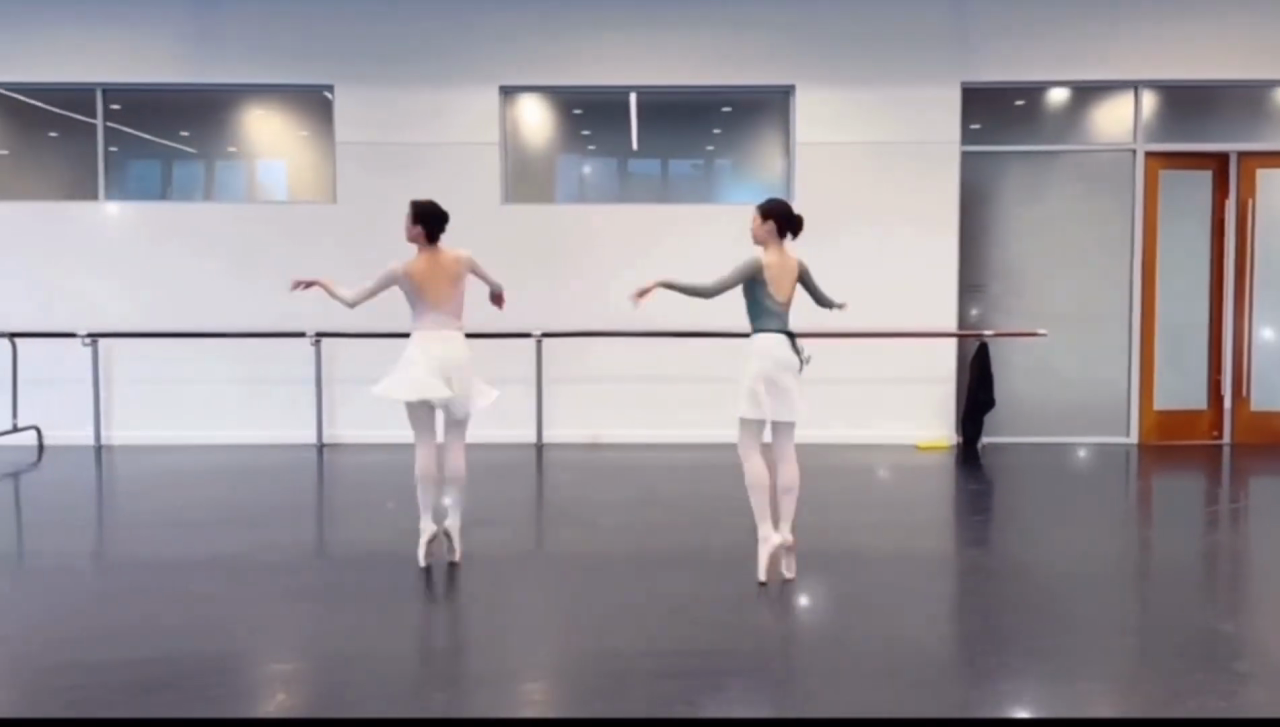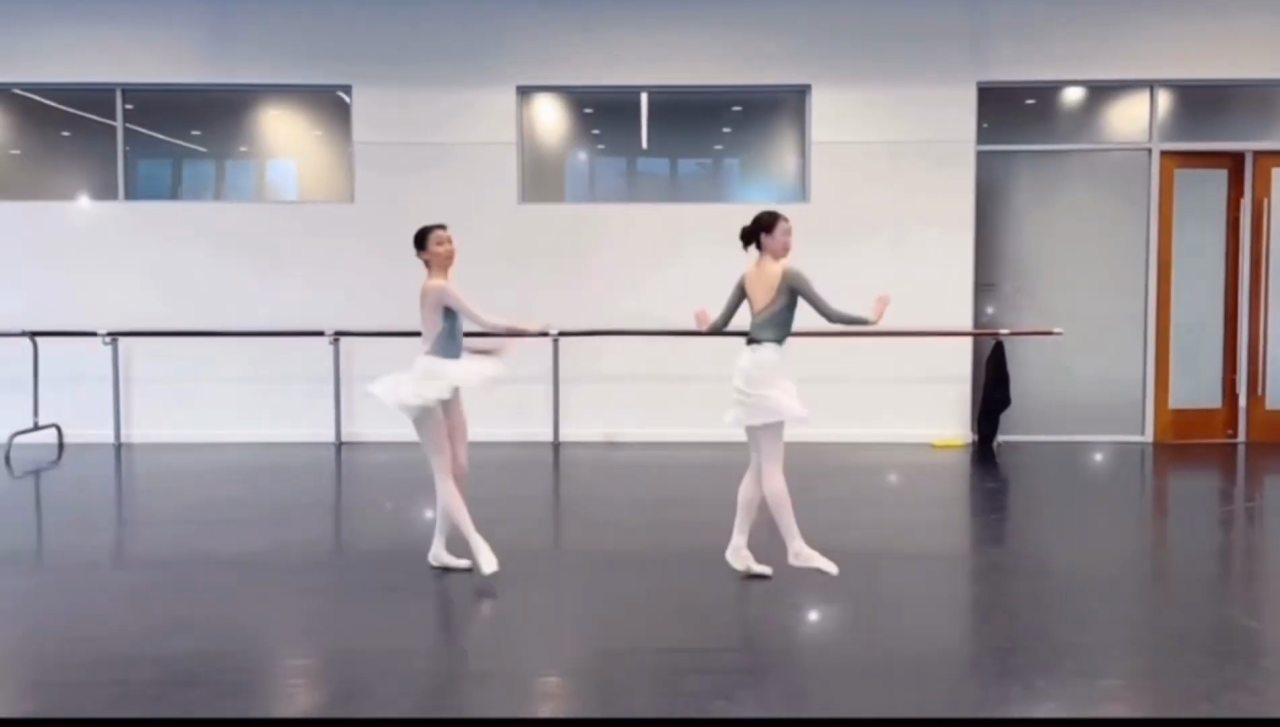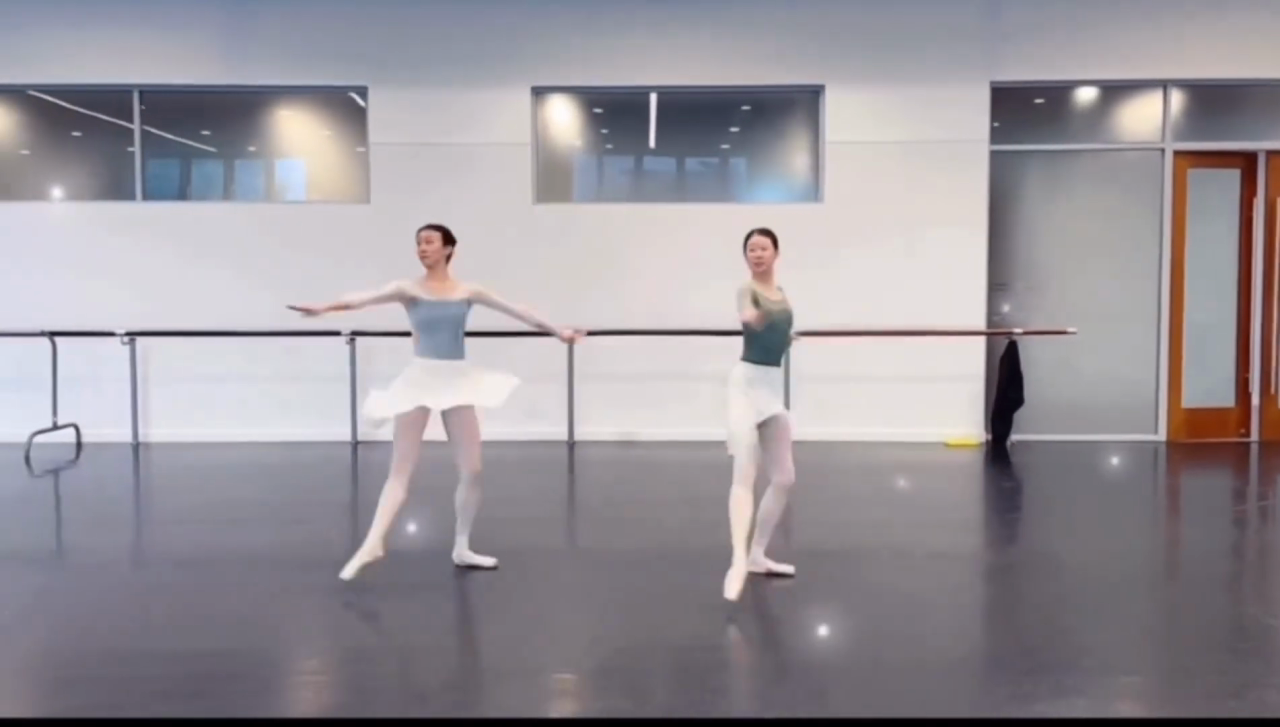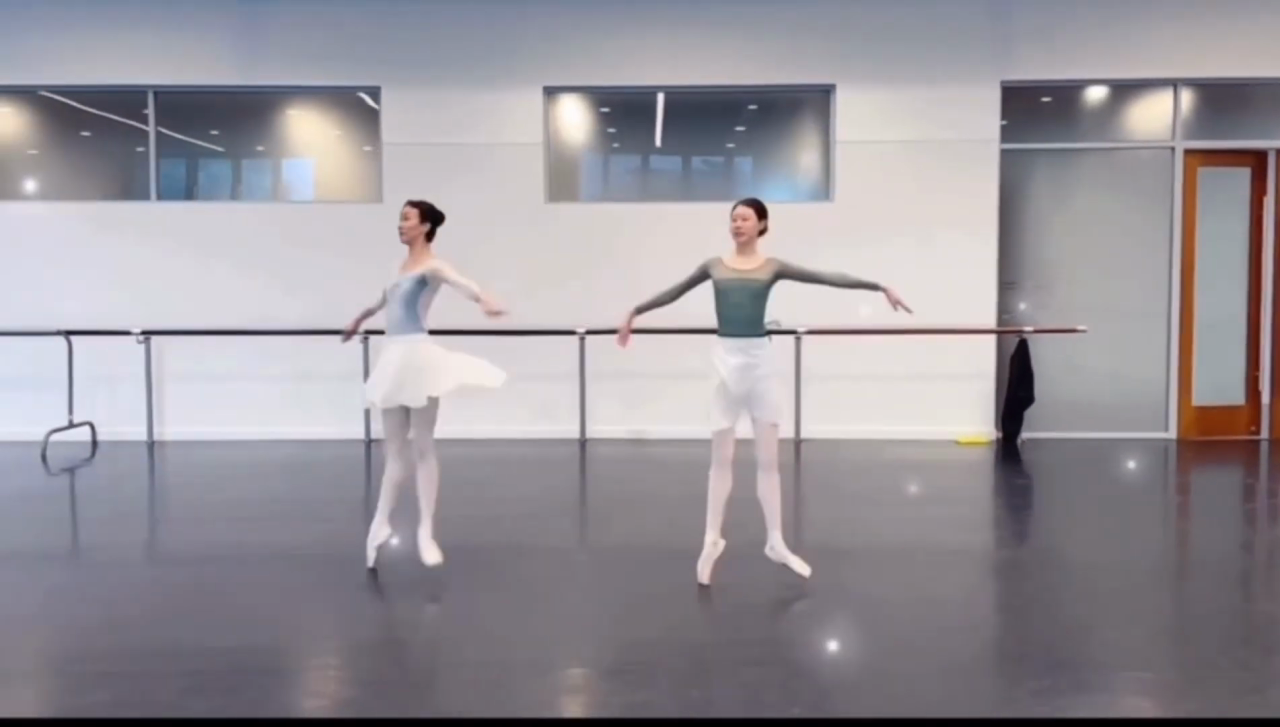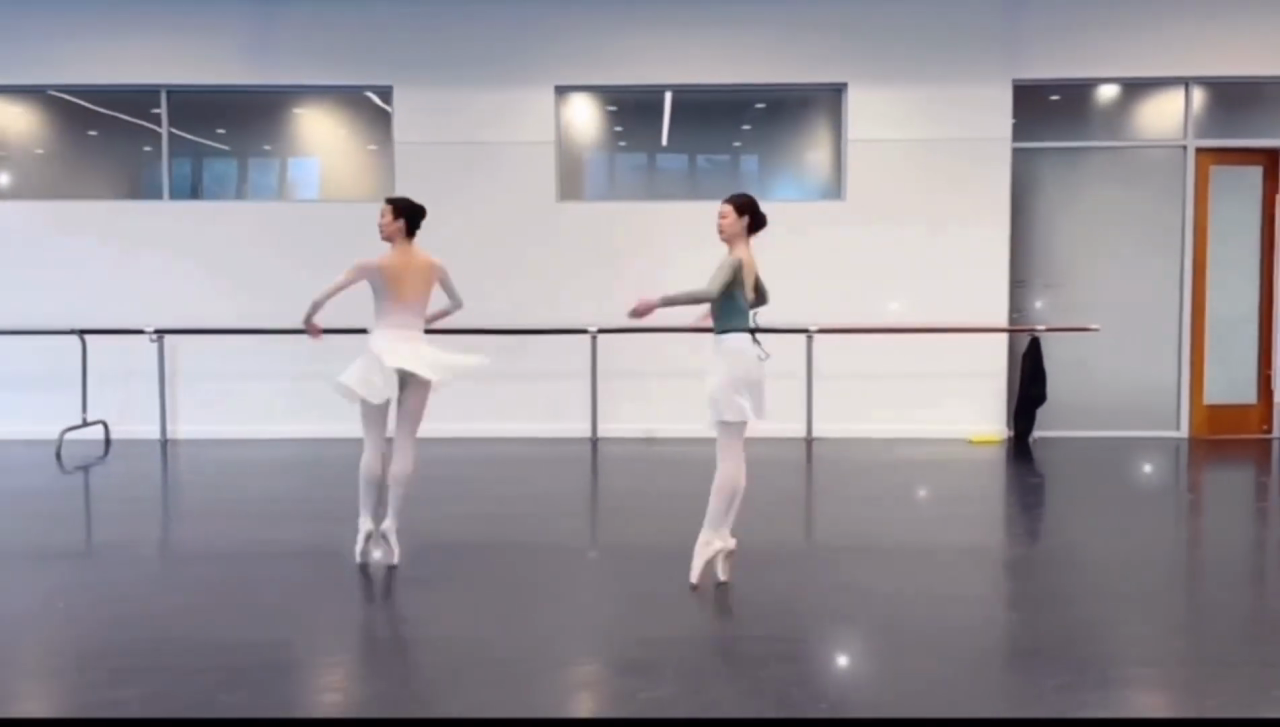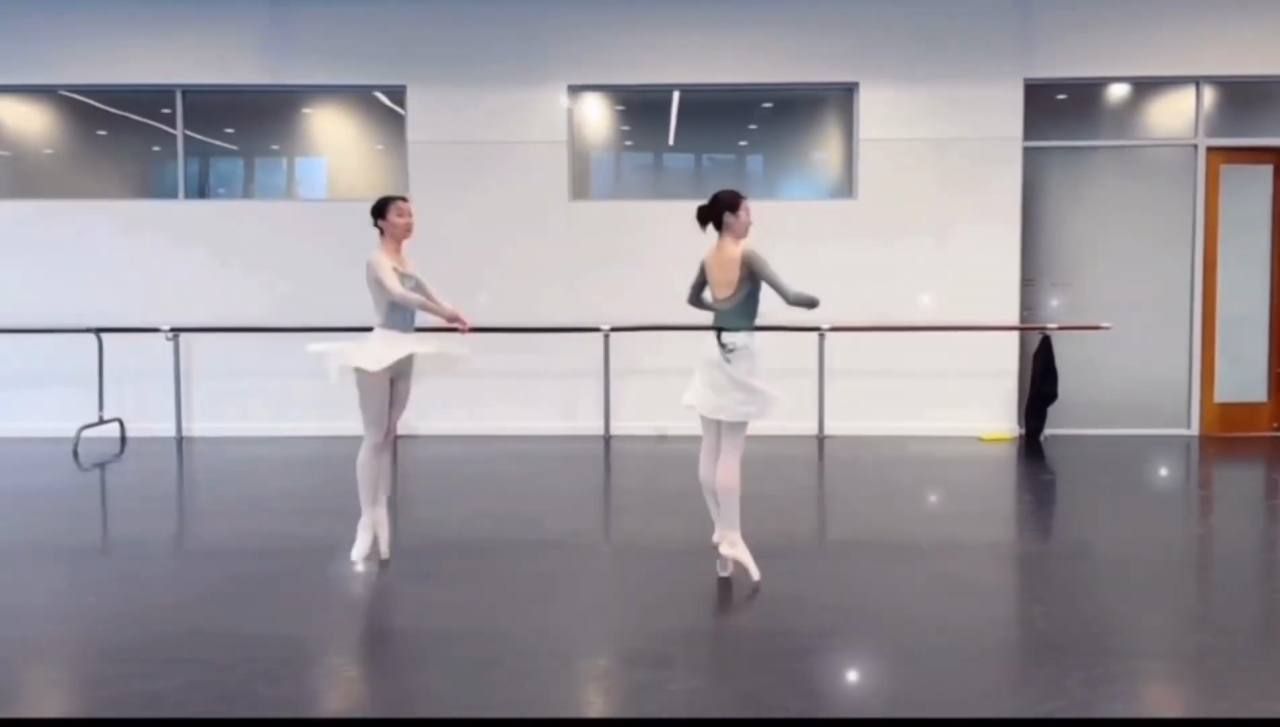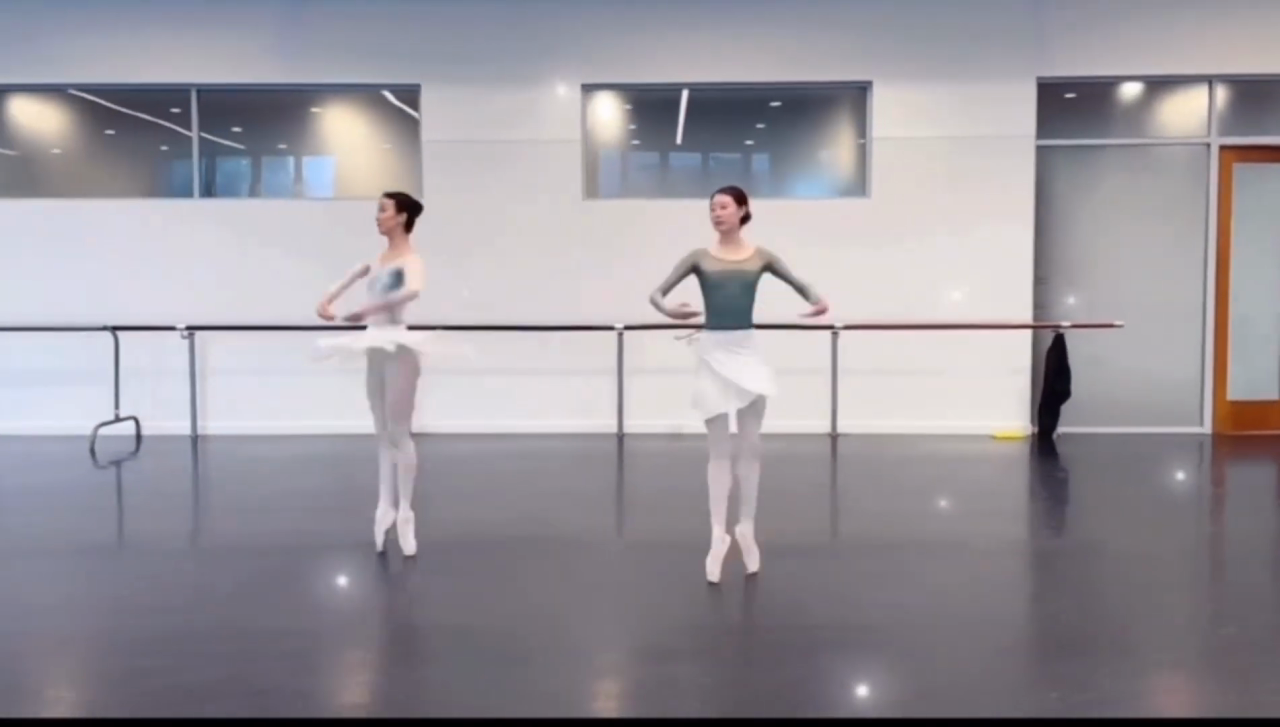
dt=0.2s
person 1, frame 1
left shoulder: (757, 264)
right shoulder: (796, 265)
left elbow: (710, 291)
right elbow: (823, 301)
left wrist: (662, 283)
right wrist: (835, 303)
left hip: (767, 351)
right hip: (787, 353)
left knee: (750, 449)
right knee: (785, 453)
left ankle: (767, 533)
right ankle: (784, 532)
person 1, frame 2
left shoulder: (747, 278)
right shoulder: (789, 274)
left elbow: (718, 326)
right elbow: (829, 314)
left wrist: (704, 322)
right wrist: (870, 318)
left hip: (751, 366)
right hip: (766, 365)
left knee: (760, 465)
right knee: (770, 464)
left ankle: (739, 547)
right ankle: (795, 547)
person 1, frame 3
left shoulder: (781, 294)
right shoulder: (746, 290)
right elbow: (747, 315)
right wrist: (750, 317)
left hip: (773, 387)
right hip: (749, 386)
left knee: (785, 479)
right knee: (743, 480)
left ankle: (757, 555)
right ankle: (738, 561)
person 1, frame 4
left shoulder: (774, 266)
right shoulder: (713, 265)
left elbow: (831, 278)
right elbow: (673, 292)
left wrist: (881, 287)
right wrist: (633, 314)
left hip: (759, 359)
right hip: (725, 359)
left knee: (767, 460)
right knee: (721, 459)
left ankle: (776, 542)
right ankle: (711, 540)
person 1, frame 5
left shoulder: (734, 259)
right shoulder: (742, 259)
left elbow: (709, 293)
right elbow: (761, 297)
left wrist: (658, 302)
left hip: (732, 352)
right hip: (740, 352)
left knee: (728, 454)
right knee: (732, 454)
left ankle: (712, 536)
right ankle: (720, 536)
person 1, frame 6
left shoulder: (711, 259)
right shoulder: (746, 256)
left elbow: (694, 299)
right elbow: (791, 298)
right wrist: (811, 300)
left hip: (717, 354)
right hip: (740, 352)
left knee: (711, 453)
right knee: (730, 453)
left ankle: (725, 534)
right ankle: (730, 537)
person 1, frame 7
left shoulder: (762, 256)
right shoulder: (699, 257)
left elbow: (801, 285)
right elbow: (656, 293)
left wrist: (817, 301)
right wrist: (669, 310)
left hip: (746, 350)
right hip: (713, 352)
left knee: (750, 449)
right knee: (719, 452)
left ankle: (746, 528)
right ankle: (718, 536)
person 2, frame 1
left shoulder: (403, 270)
right shoulder: (461, 259)
left elbow: (352, 301)
right elbow: (496, 287)
left wrist: (321, 282)
right wrist: (496, 292)
left hip: (422, 356)
right hip: (456, 354)
left knee: (425, 445)
right knee: (455, 444)
left ankle: (428, 523)
right ankle: (454, 522)
person 2, frame 2
left shoulder: (437, 290)
right shoulder: (439, 288)
right elbow: (484, 322)
left wrist: (477, 349)
right wrist: (522, 329)
left hip: (443, 382)
right hip: (429, 382)
left knee: (458, 467)
right knee: (443, 472)
left ankle: (440, 548)
right ankle: (474, 541)
person 2, frame 3
left shoulder: (468, 292)
right shoulder: (407, 288)
left elbow: (516, 311)
right elbow: (365, 298)
left wrist: (557, 330)
right wrist: (326, 308)
left hip: (457, 387)
right hip: (416, 386)
left knee: (472, 472)
right knee: (400, 472)
left ankle: (462, 548)
right ankle: (372, 544)
person 2, frame 4
left shoulder: (434, 266)
right shoulder: (403, 269)
left elbow: (462, 283)
right elbow: (387, 299)
left wrist: (485, 301)
right wrist: (359, 318)
left hip: (419, 359)
right hip: (395, 360)
left knee: (421, 449)
right knee: (395, 451)
left ankle: (426, 531)
right ankle: (380, 525)
person 2, frame 5
left shoulder: (373, 265)
right shoulder: (434, 266)
left elbow: (327, 294)
right elbow: (457, 303)
left wrist: (311, 316)
left hip: (381, 354)
right hip: (416, 354)
left knee: (374, 445)
right knee: (405, 444)
left ankle: (367, 522)
right ankle: (390, 525)
person 2, frame 6
left shoulder: (403, 262)
right shoulder: (377, 259)
left elbow: (424, 295)
right elbow: (397, 294)
left wrist: (447, 313)
right wrist: (445, 312)
left hip: (398, 356)
right hip: (378, 356)
left knee: (384, 440)
right knee: (375, 440)
left ankle: (377, 515)
right ankle: (369, 519)
person 2, frame 7
left shoulder: (411, 259)
right shoulder: (382, 258)
left elbow: (413, 292)
right elbow: (351, 278)
left wrist: (368, 310)
right wrist: (326, 302)
left hip: (397, 351)
right hip: (377, 350)
left knee: (397, 435)
right knee: (387, 436)
left ankle: (403, 512)
right ankle: (388, 508)
